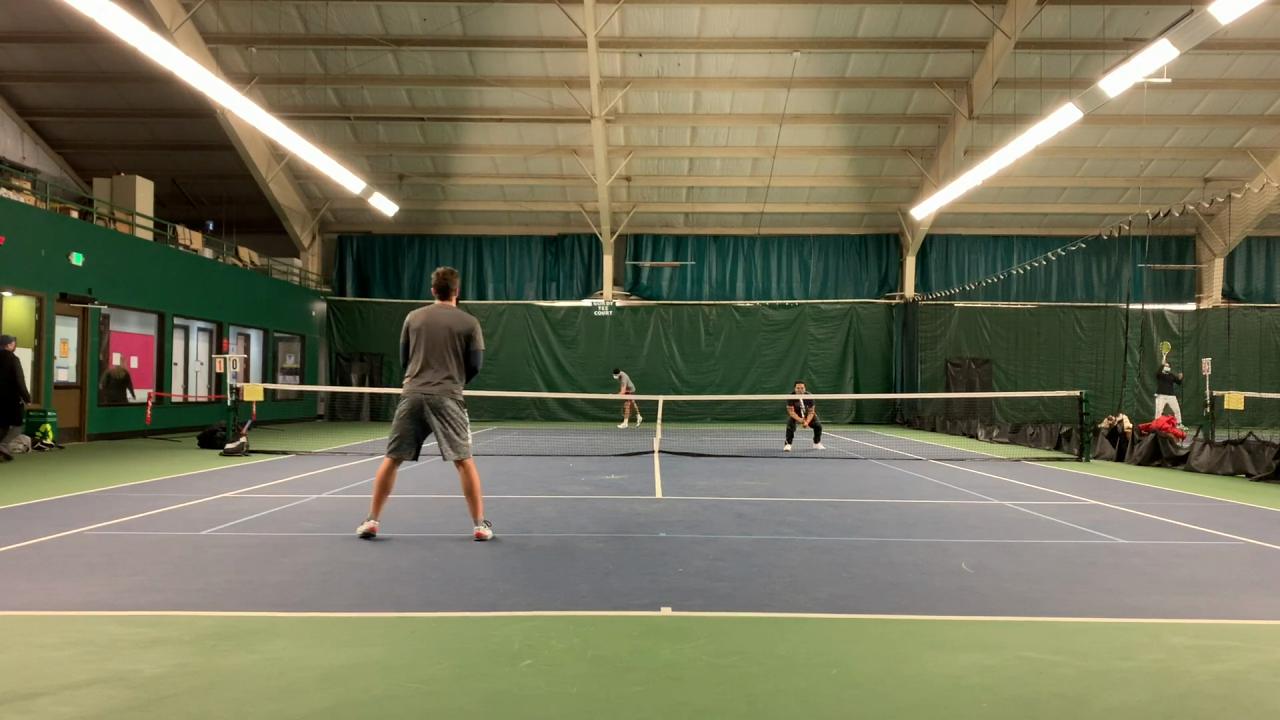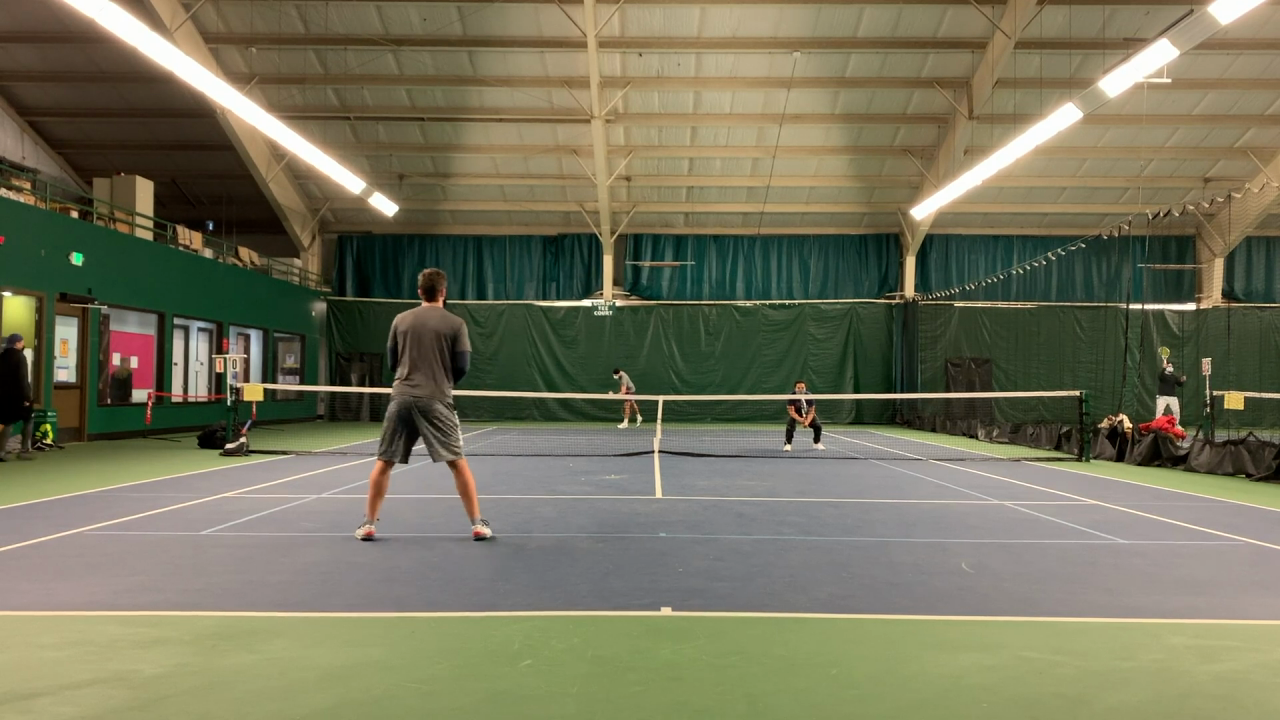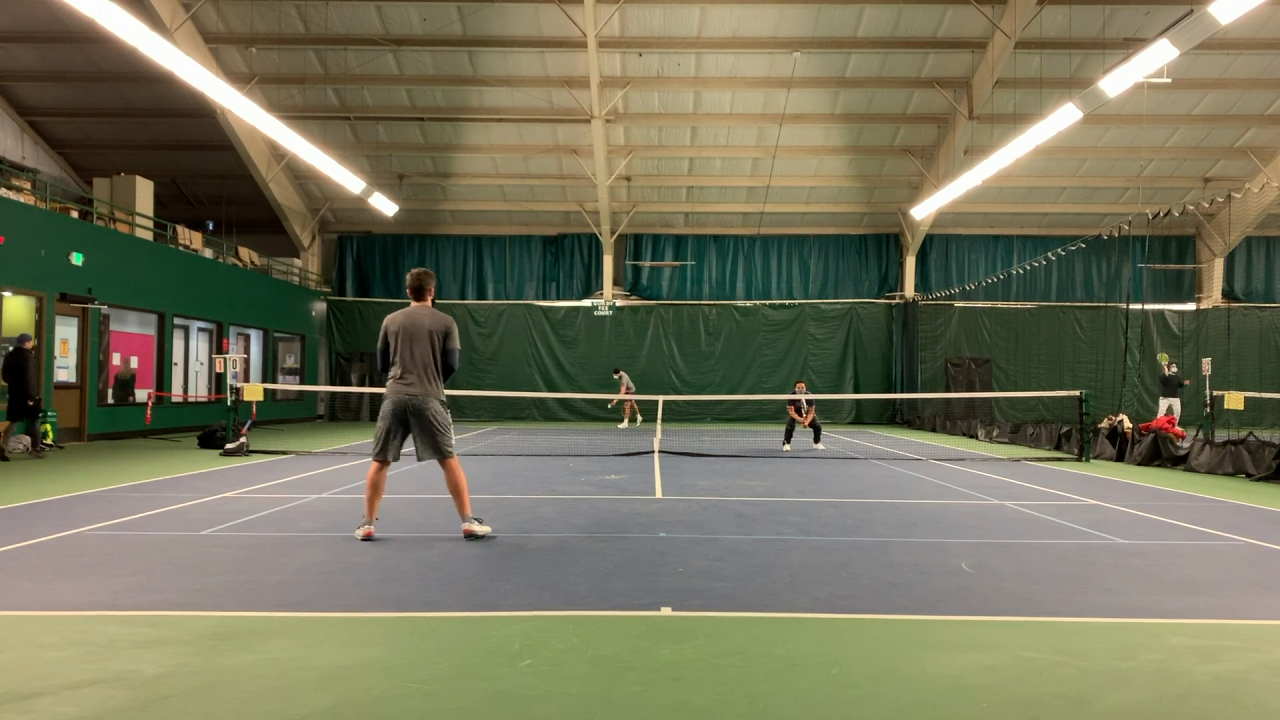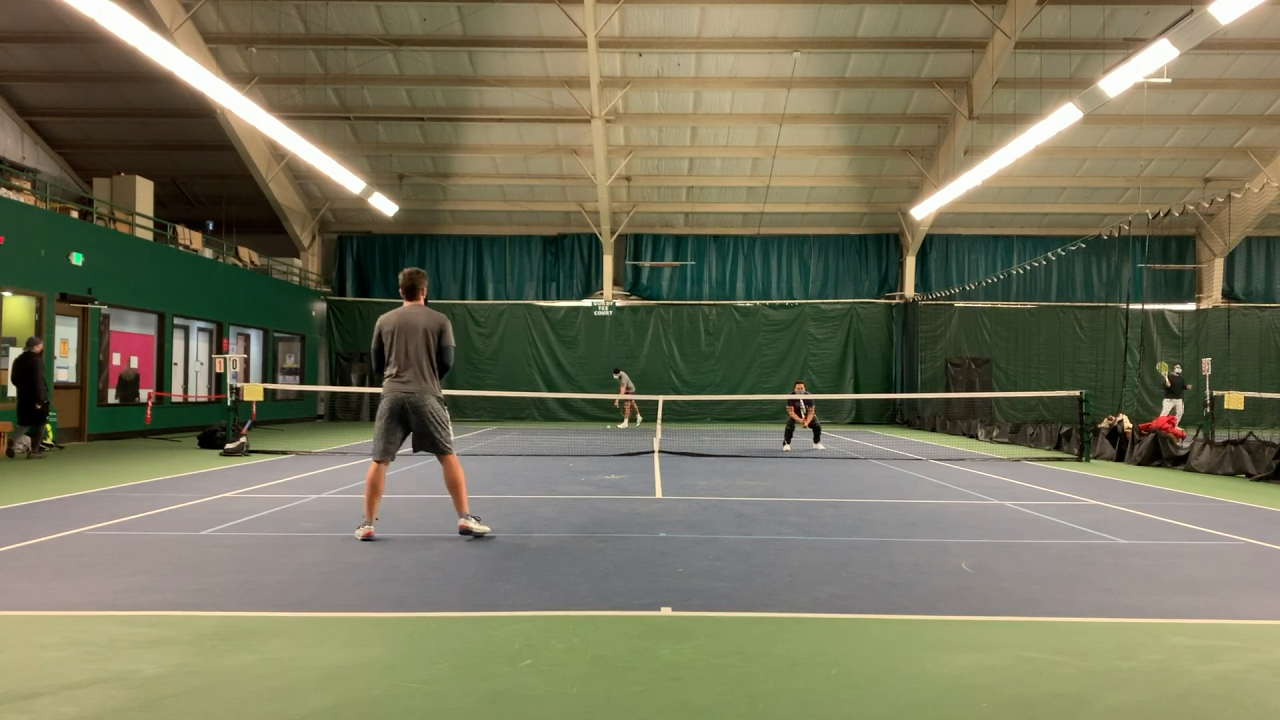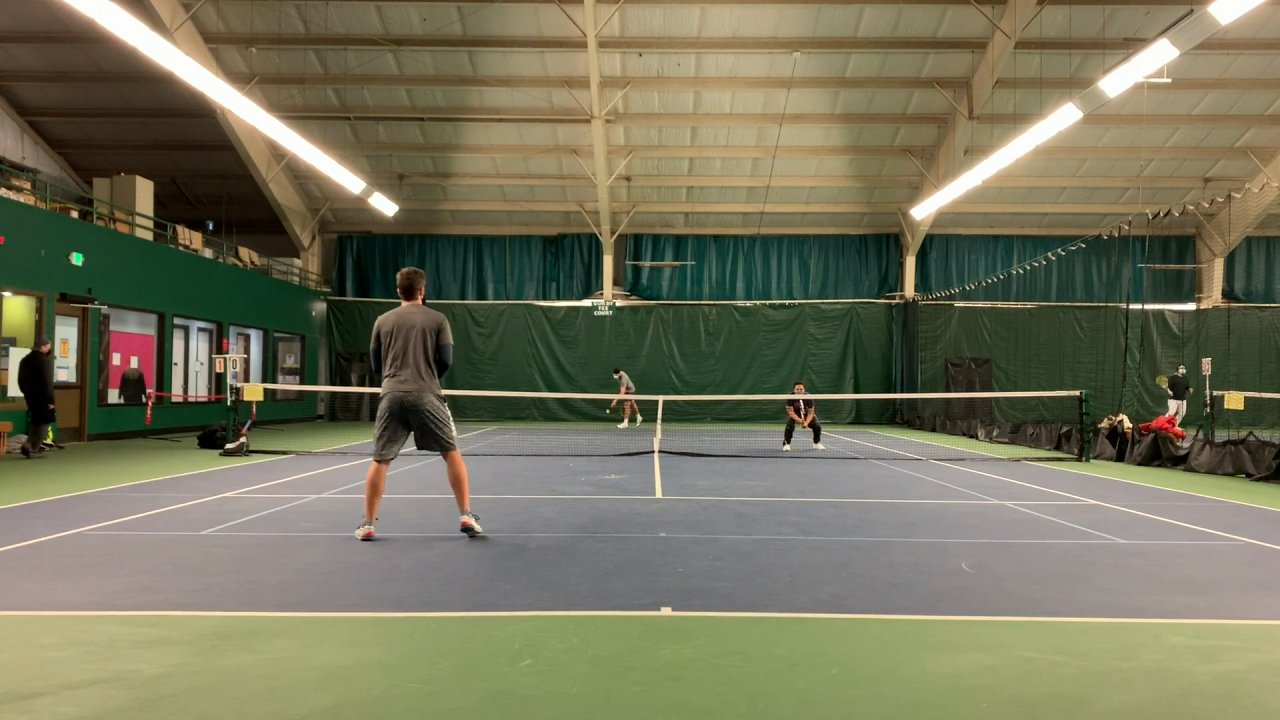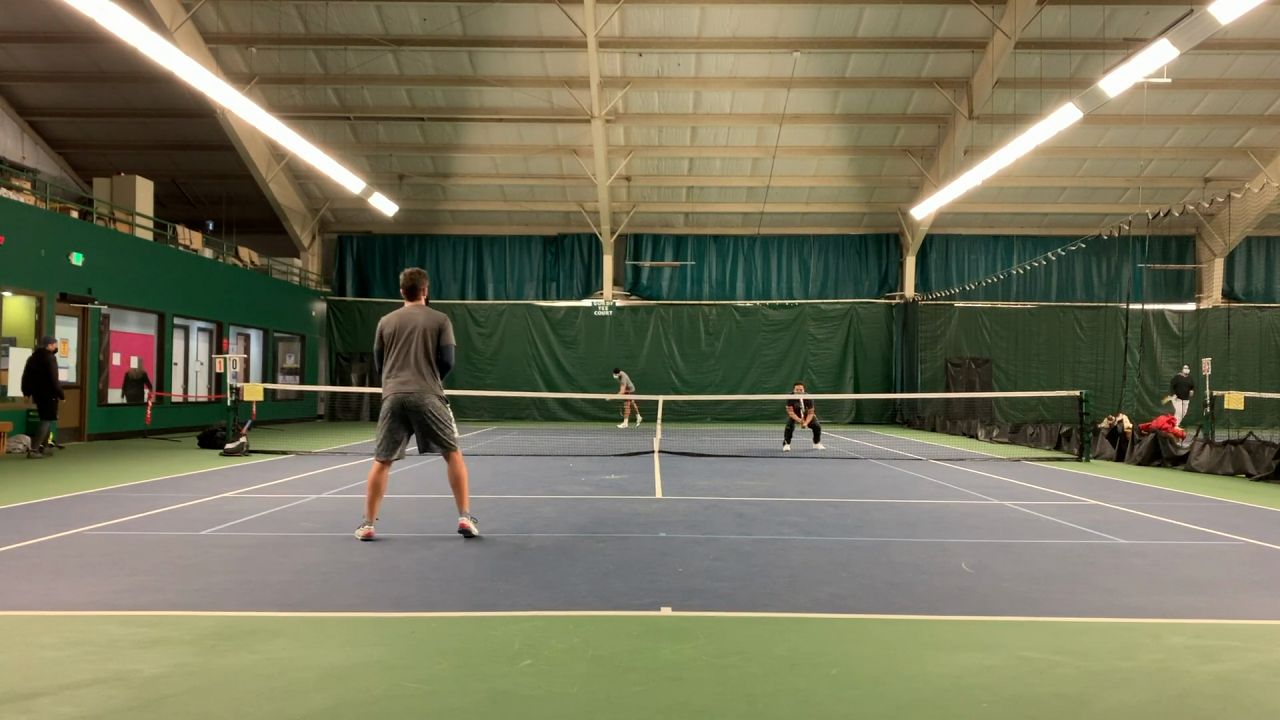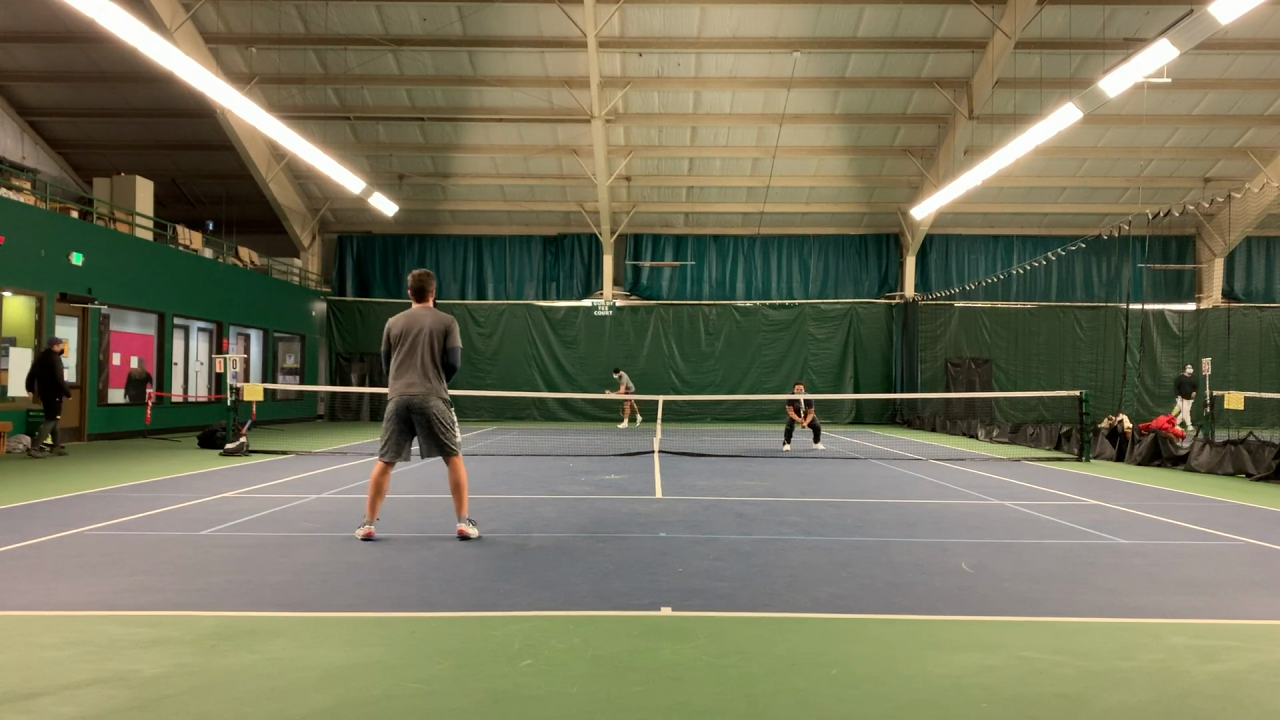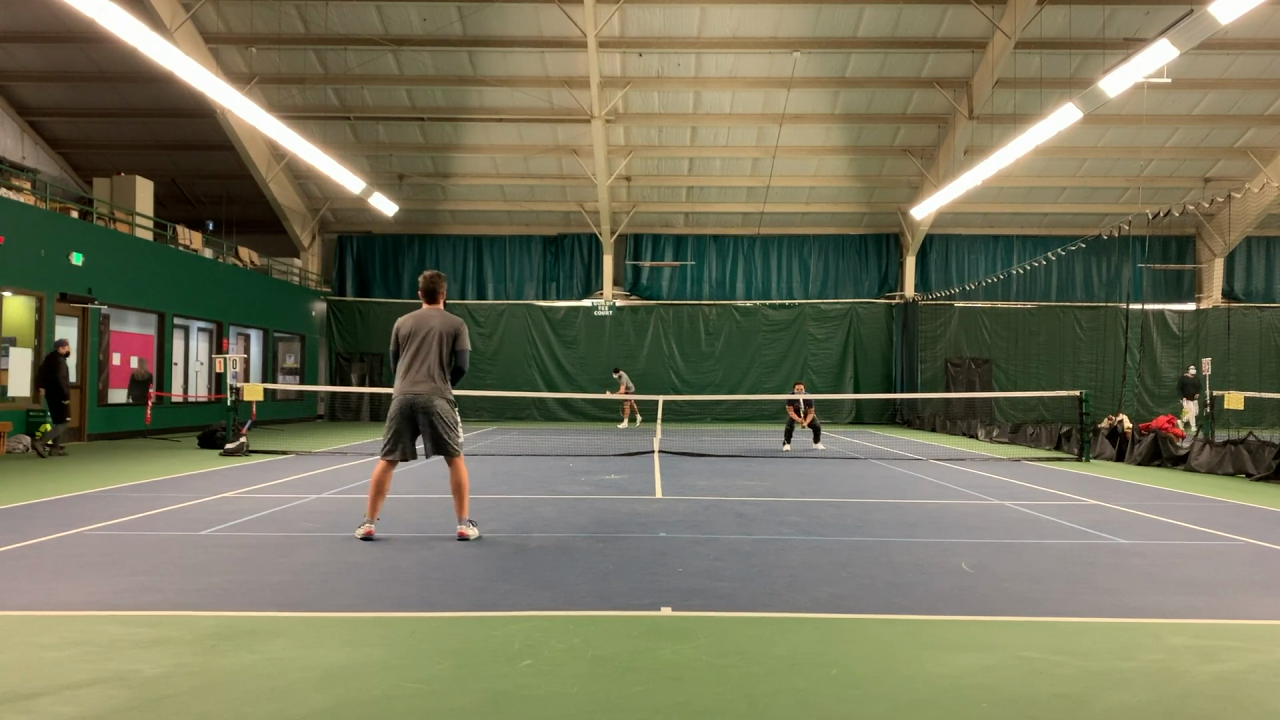
dt=0.1s
person 1, frame 1
left shoulder: (413, 318)
right shoulder: (469, 323)
left elbow: (405, 358)
right elbow: (474, 366)
left hip: (413, 396)
right hip: (447, 399)
left knee: (392, 459)
right knee: (464, 461)
left ankle: (372, 520)
right ankle: (480, 524)
person 1, frame 2
left shoulder: (400, 320)
right shoulder: (456, 324)
left elbow: (392, 362)
right elbow: (462, 366)
left hip: (402, 398)
right hip: (436, 400)
left knee: (384, 462)
right knee: (457, 462)
left ankle: (368, 524)
right ankle: (478, 523)
person 1, frame 3
left shoulder: (390, 321)
right shoulder: (445, 323)
left elbow: (382, 363)
right elbow: (451, 365)
left hip: (395, 398)
right hip: (429, 399)
left knee: (380, 461)
right knee: (448, 460)
left ankle: (368, 524)
right ankle: (469, 521)
person 1, frame 4
left shoulder: (384, 320)
right shoulder: (439, 320)
left elbow: (376, 364)
right elbow: (446, 362)
left hip: (392, 396)
right hip: (426, 396)
left knee: (379, 461)
right knee: (447, 456)
left ankle: (368, 525)
right ankle: (465, 518)
person 1, frame 5
left shoulder: (383, 321)
right shoulder: (438, 319)
left elbow: (375, 364)
right elbow: (445, 360)
left hip: (391, 396)
right hip: (425, 395)
left knee: (380, 460)
right knee: (452, 453)
left ankle: (368, 524)
right ankle: (466, 516)
person 1, frame 6
left shoulder: (386, 322)
right shoulder: (440, 320)
left elbow: (378, 364)
right elbow: (447, 361)
left hip: (393, 396)
right hip: (428, 396)
left knee: (382, 461)
right knee: (453, 455)
left ankle: (368, 524)
right ankle: (464, 517)
person 1, frame 7
left shoulder: (393, 323)
right shoulder: (446, 322)
left elbow: (387, 366)
right elbow: (454, 363)
left hip: (398, 398)
right hip: (432, 398)
left knee: (385, 462)
right knee: (454, 459)
left ankle: (368, 524)
right ankle: (463, 523)
person 1, frame 8
left shoulder: (402, 323)
right shoulder: (456, 324)
left elbow: (394, 362)
right elbow: (462, 366)
left hip: (402, 396)
right hip: (436, 398)
left knee: (387, 461)
right knee: (455, 460)
left ankle: (369, 523)
right ankle: (464, 524)
